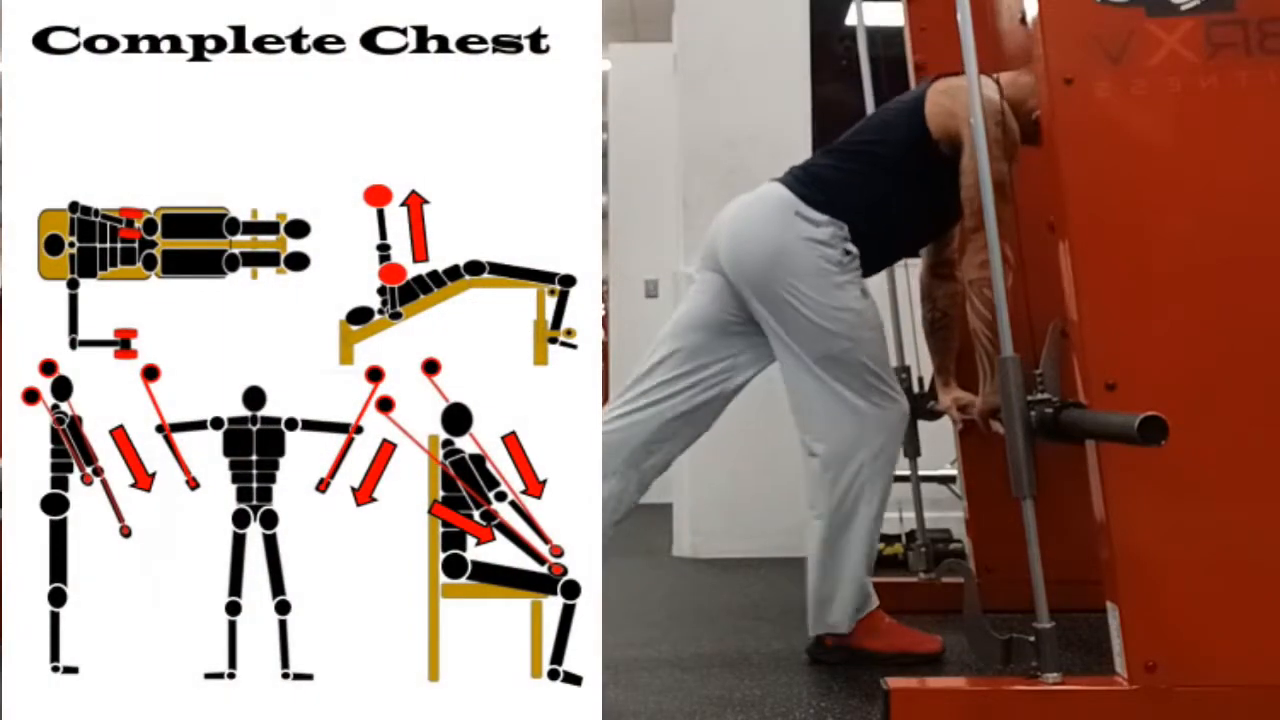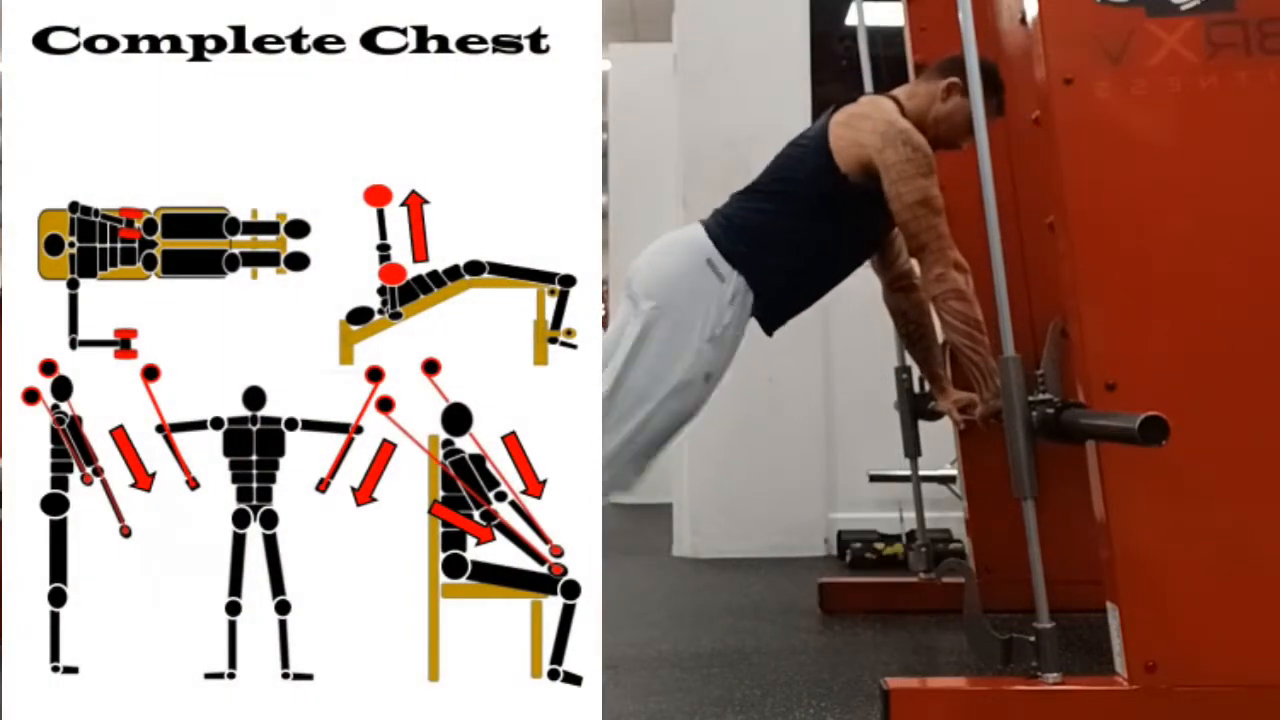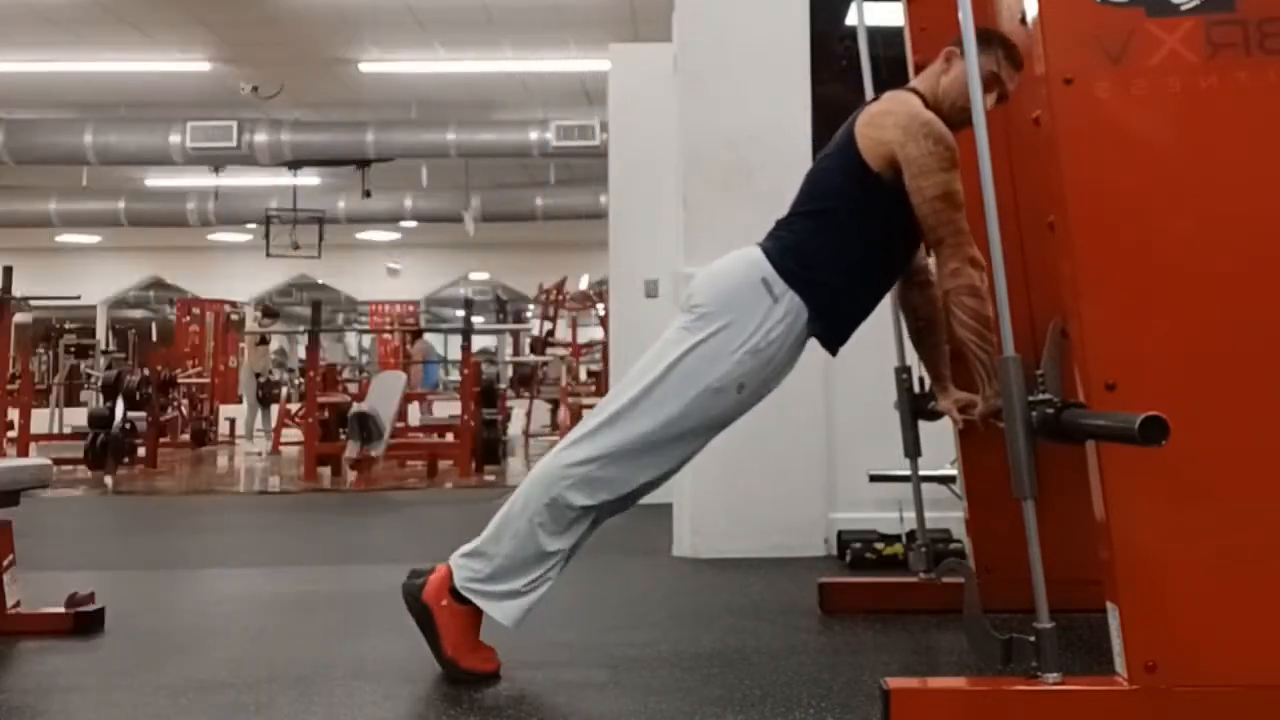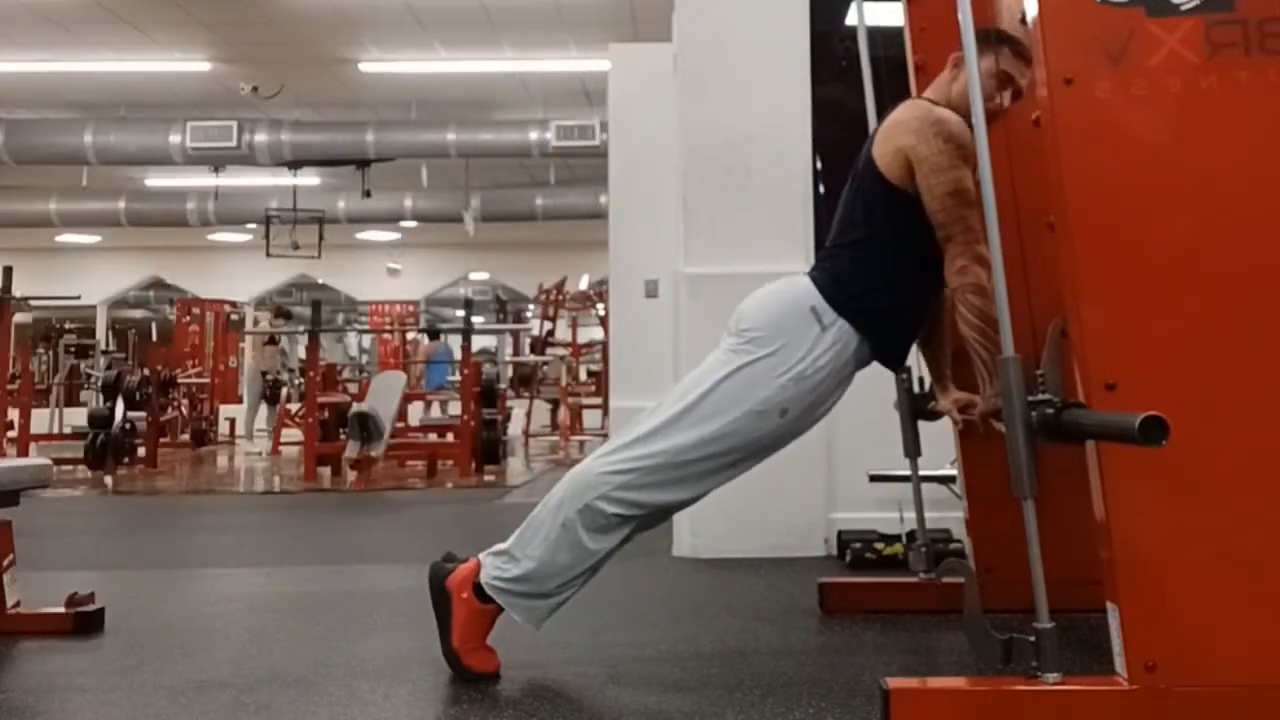
dt=1s
person 1, frame 1
left shoulder: (954, 112)
right shoulder: (987, 112)
left elbow: (944, 268)
right elbow: (983, 260)
left wrist: (945, 382)
right wrist: (997, 384)
left hip: (753, 226)
right hip: (798, 239)
left knee: (651, 415)
right knee: (867, 420)
right ankle: (845, 620)
person 1, frame 2
left shoulder: (871, 139)
right shoulder: (895, 137)
left elbow: (901, 283)
right elbow: (943, 270)
left wrist: (941, 388)
right wrist: (994, 392)
left hip: (690, 270)
right hip: (703, 279)
left knee: (610, 434)
right knee: (609, 447)
person 1, frame 3
left shoulder: (902, 140)
right shoulder: (916, 127)
left elbow: (918, 278)
right elbow: (961, 265)
left wrist: (944, 386)
right wrist: (996, 387)
left hip: (767, 306)
right hip: (759, 304)
left knee: (617, 456)
right knee: (609, 455)
left ankle: (474, 579)
right ankle: (458, 588)
person 1, frame 4
left shoulder: (926, 141)
right shoulder: (935, 129)
left elbow: (926, 277)
right elbow: (968, 267)
left wrist: (945, 387)
right wrist: (996, 388)
left hip: (816, 333)
right hip: (808, 332)
left knee: (652, 466)
right knee: (648, 465)
left ankle: (496, 578)
right ankle: (482, 583)
